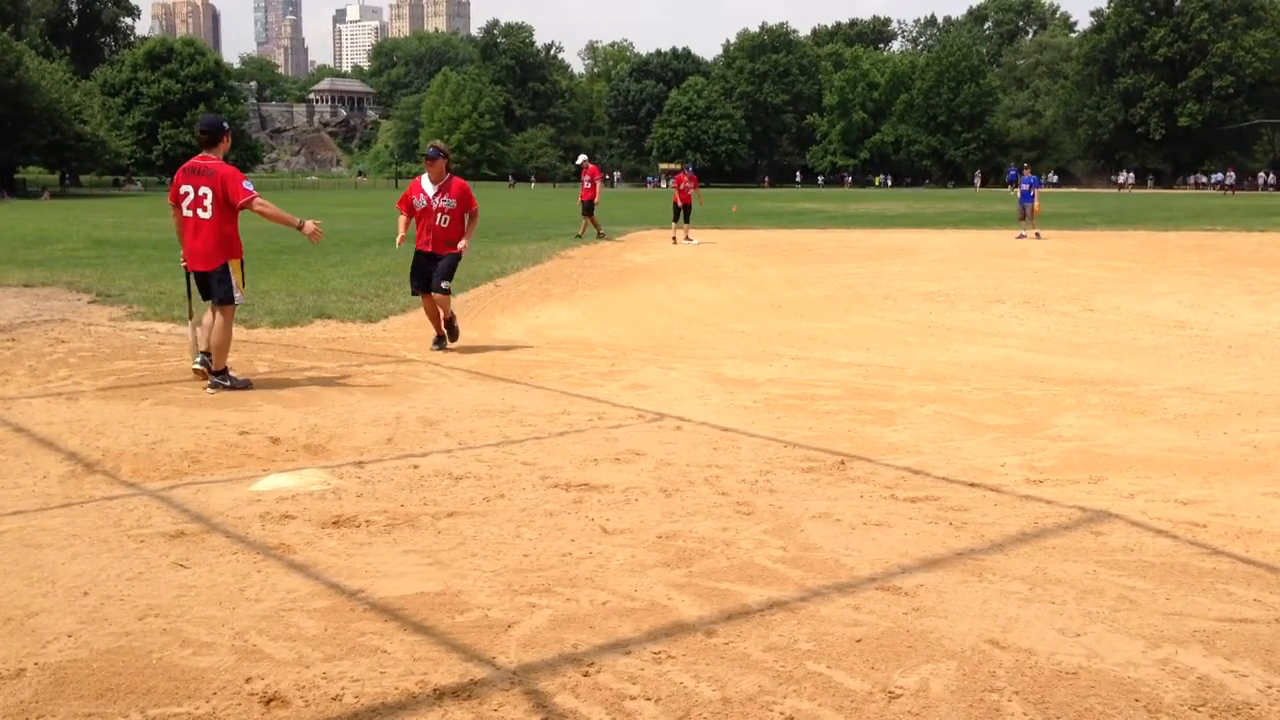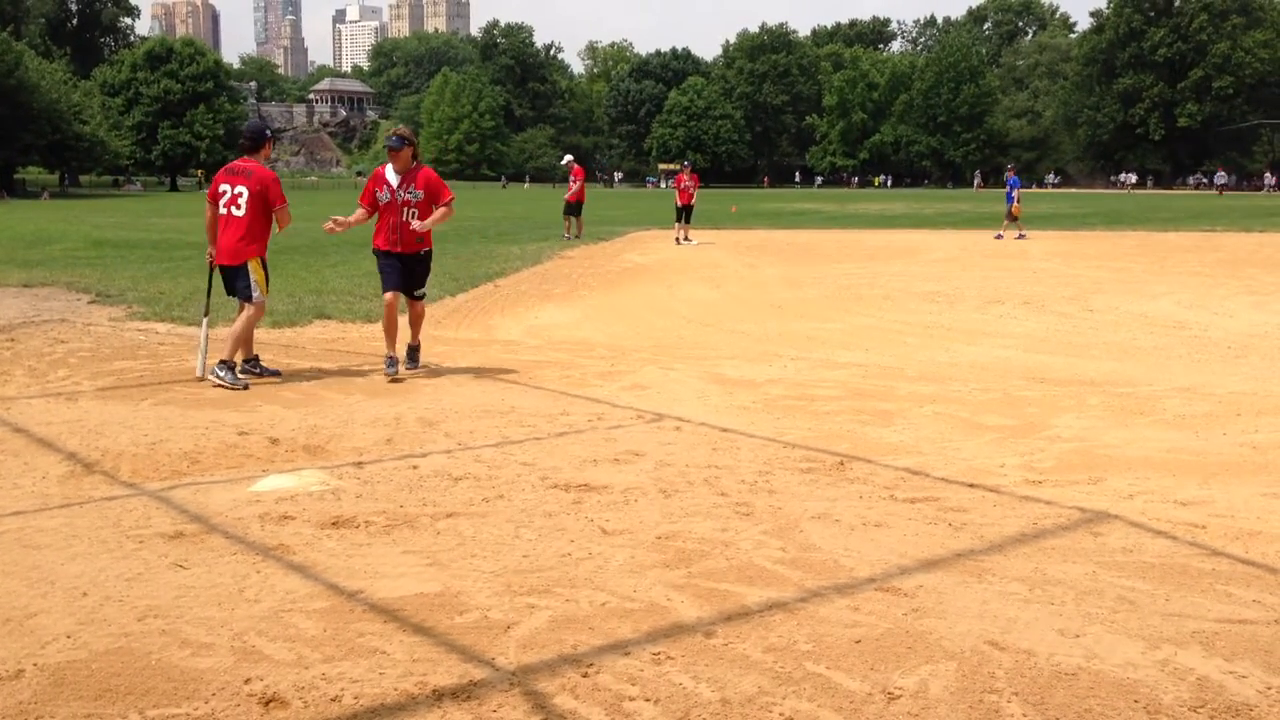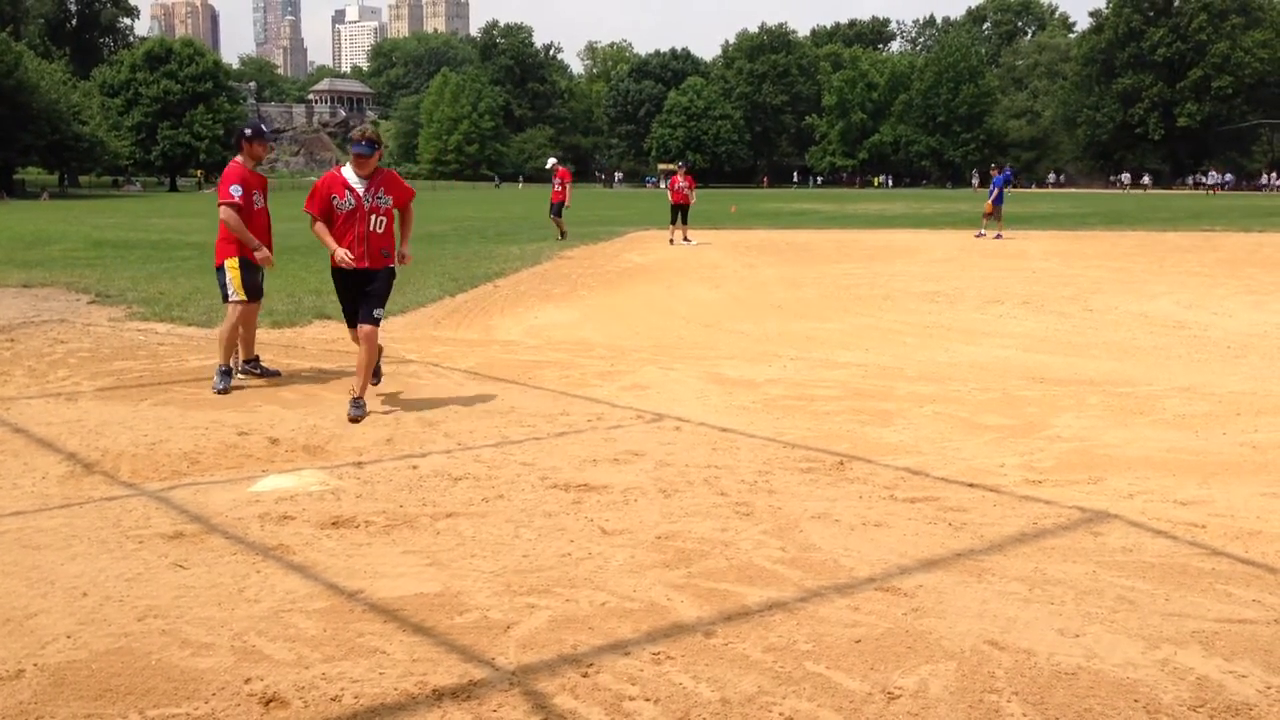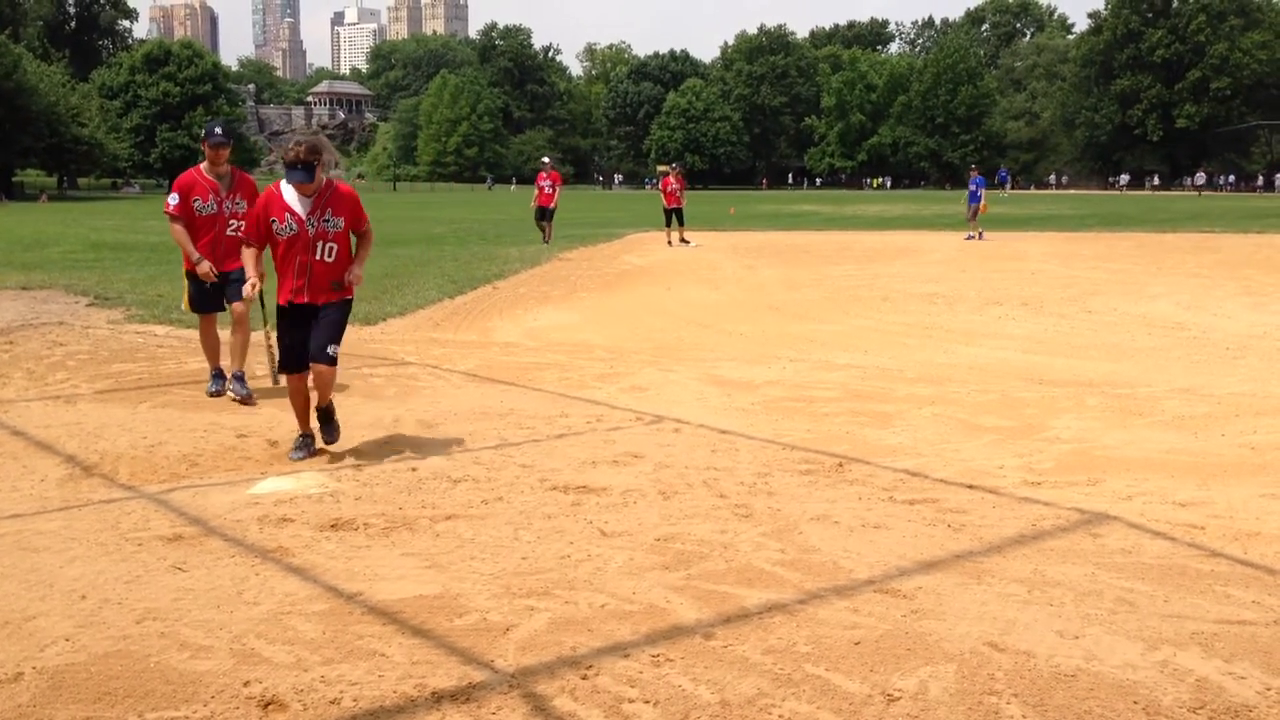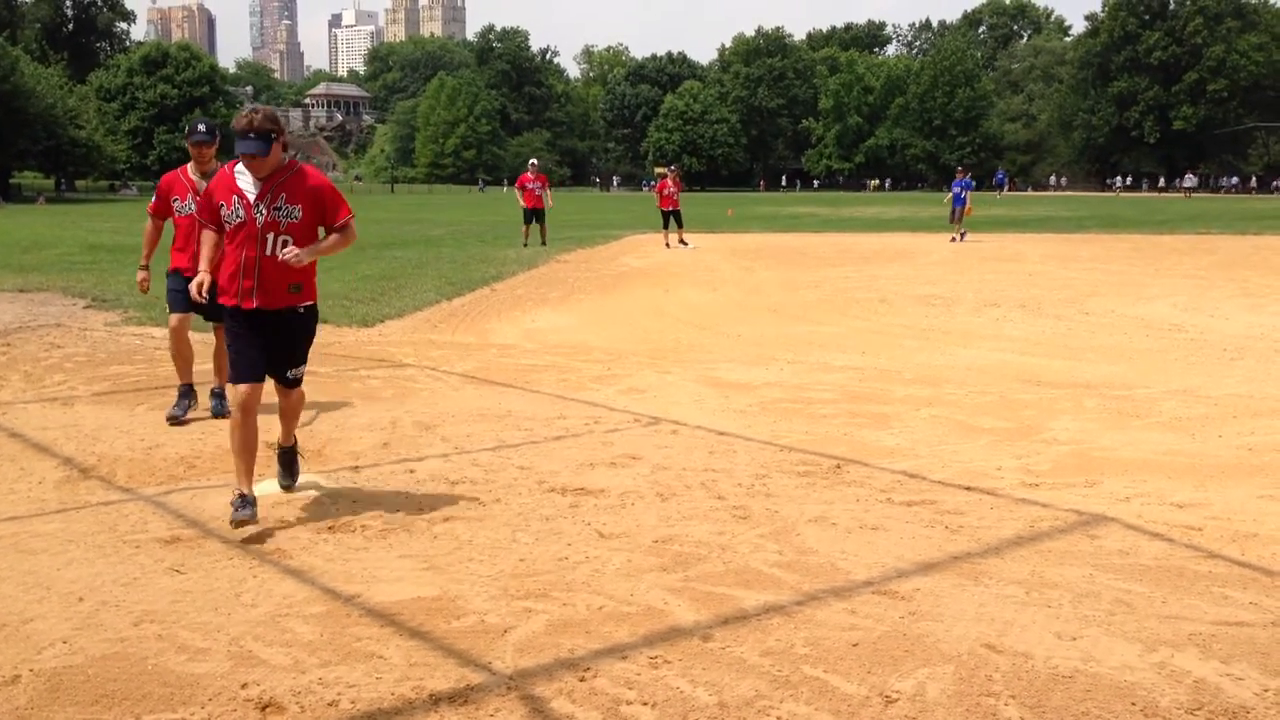
dt=0.5s
person 1, frame 1
left shoulder: (459, 186)
right shoulder: (415, 185)
left elbow: (473, 213)
right elbow: (404, 212)
left wrist: (466, 238)
right wrist: (402, 233)
left hip: (449, 251)
right hip: (424, 251)
left knee: (439, 295)
right knee: (426, 298)
left ankle: (449, 317)
right ankle: (440, 334)
person 1, frame 2
left shoulder: (427, 176)
right shoulder: (377, 176)
left elbow: (448, 207)
right elbow: (366, 209)
left wrist: (428, 224)
right wrist: (345, 222)
left hip: (418, 251)
right hip: (387, 250)
left knee: (416, 302)
right knee: (390, 299)
left ankle: (414, 344)
right ankle: (391, 357)
person 1, frame 3
left shoulder: (392, 181)
right shoulder: (330, 180)
left elbow: (407, 207)
right elbow: (316, 219)
left wrist: (404, 244)
right wrist: (335, 248)
left hip: (380, 268)
right hip: (345, 268)
left knee: (367, 330)
right knee: (357, 332)
left ankle: (358, 397)
right ankle: (374, 352)
person 1, frame 4
left shoulder: (345, 196)
right shoulder: (270, 199)
left elbow: (365, 232)
right elbow: (251, 242)
left wrist: (358, 265)
right wrist: (252, 275)
left hip: (333, 298)
right hip: (289, 300)
left knee: (322, 367)
right knee: (295, 374)
left ankle: (324, 405)
right ankle: (304, 432)
person 1, frame 5
left shoulder: (311, 182)
right shoulder: (222, 180)
left elbow: (347, 232)
right elbow: (212, 227)
left wrist: (310, 252)
right wrist: (205, 269)
left hip: (294, 307)
right hip: (239, 306)
left knee: (289, 387)
right knee: (244, 396)
left ankle: (287, 443)
right ankle: (244, 494)
person 2, frame 1
left shoulder: (183, 172)
right shoulder: (227, 173)
left elbow: (176, 213)
right elbow: (258, 205)
left wrist: (186, 248)
right wrist: (300, 224)
left hip: (196, 255)
right hip: (223, 255)
left knee: (216, 306)
right knee: (225, 312)
left ankle: (205, 357)
right ankle: (219, 375)
person 2, frame 2
left shoulder: (224, 172)
right shoulder: (267, 177)
left elbow: (211, 210)
right elbow: (283, 219)
left wrist: (212, 245)
right wrist: (271, 230)
left hip: (226, 252)
right hip: (248, 252)
left knee: (248, 306)
right knee: (254, 309)
left ankle: (249, 362)
right ankle: (223, 366)
person 2, frame 3
left shoulder: (250, 175)
right shoulder: (236, 174)
right elbow: (228, 215)
left wrist: (257, 249)
right wrist: (257, 247)
left hip: (246, 254)
right hip: (236, 254)
left knee: (252, 307)
right knee: (237, 309)
left ankle: (248, 362)
right ankle: (222, 370)
person 2, frame 4
left shoulder: (245, 182)
right shoulder: (186, 182)
right elbow: (176, 225)
right wrist: (196, 259)
left hip: (236, 262)
right hip: (201, 265)
left knee: (240, 313)
right knee: (207, 321)
left ankle: (237, 377)
right ankle: (217, 373)
person 2, frame 5
right shoulder: (170, 182)
right elbow: (154, 223)
right wrist: (144, 264)
right hip: (182, 268)
left knee: (222, 331)
right knee: (177, 326)
left ankle: (219, 393)
right ankle: (186, 392)
